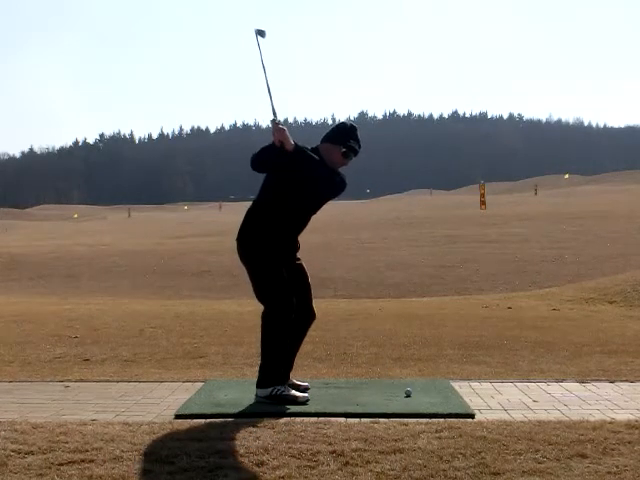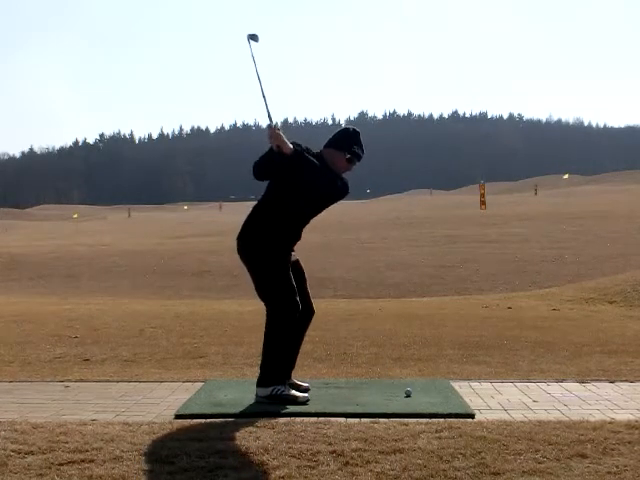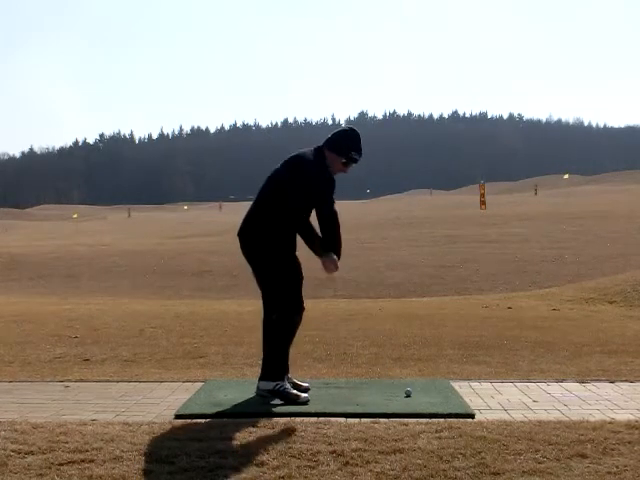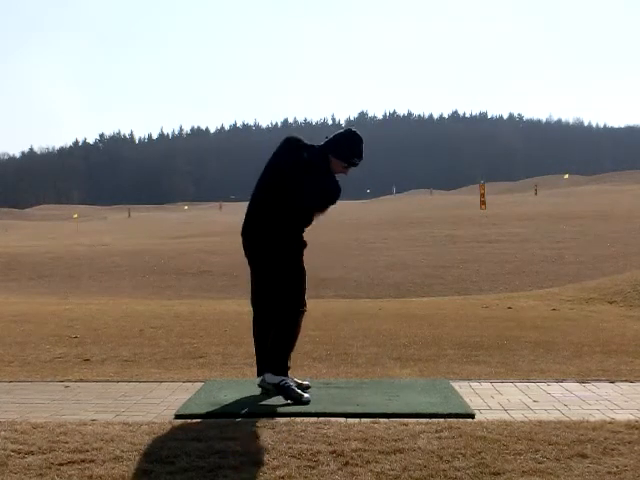
dt=0.5s
person 1, frame 1
left shoulder: (336, 181)
right shoulder: (286, 155)
left elbow: (316, 173)
right elbow: (257, 163)
left wrist: (291, 147)
right wrist: (278, 145)
left hip: (286, 246)
right hip: (257, 241)
left knee: (304, 312)
right knee: (280, 307)
left ankle: (281, 375)
right ankle: (268, 384)
person 1, frame 2
left shoulder: (338, 185)
right shoulder: (296, 158)
left elbow: (318, 178)
right elbow: (260, 172)
left wrist: (290, 150)
right wrist: (277, 150)
left hip: (282, 247)
right hip: (257, 243)
left knee: (303, 311)
right knee: (286, 308)
left ankle: (282, 376)
right ankle: (269, 384)
person 1, frame 3
left shoulder: (323, 177)
right shoulder: (305, 165)
left elbow: (328, 217)
right elbow: (298, 215)
left wrist: (332, 253)
right wrist: (324, 253)
left hip: (259, 238)
right hip: (267, 239)
left knee: (277, 306)
right knee: (290, 306)
left ankle: (276, 374)
right ankle: (271, 379)
person 1, frame 4
left shoulder: (292, 146)
right shoulder: (328, 184)
left hip: (254, 235)
right hip: (283, 240)
left knee: (264, 306)
right knee: (292, 307)
left ankle: (268, 372)
right ankle: (276, 373)
